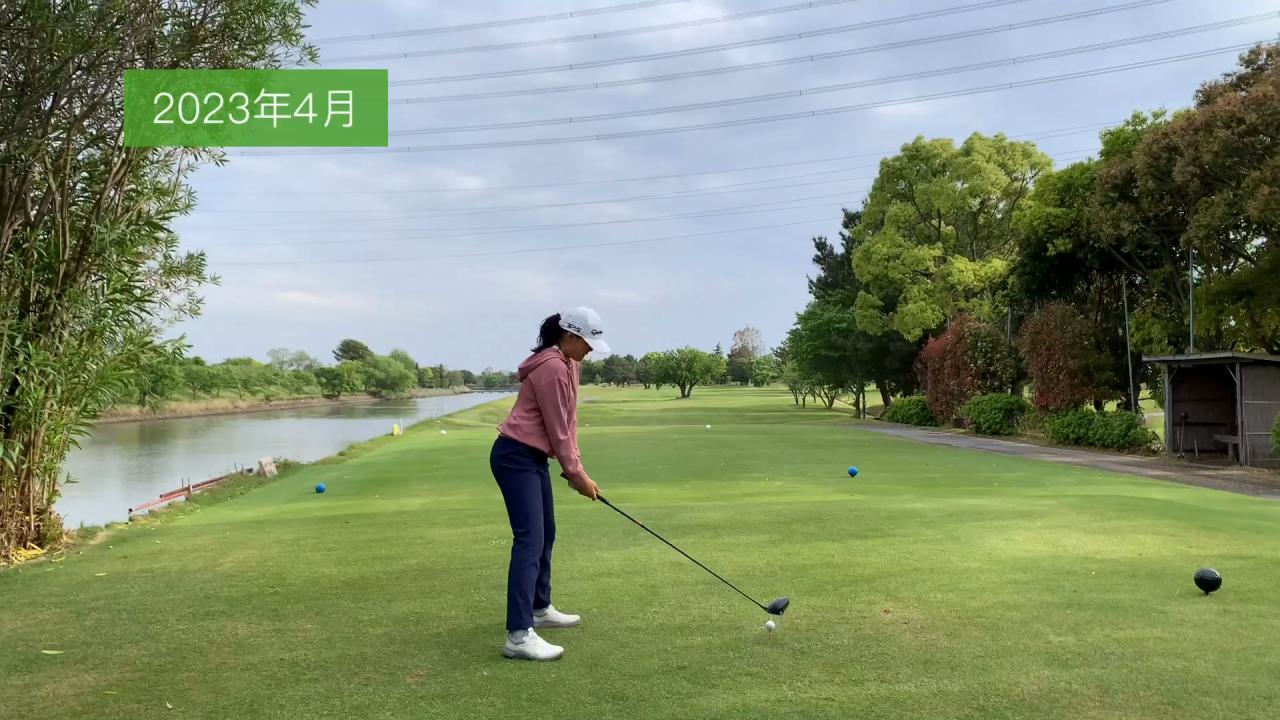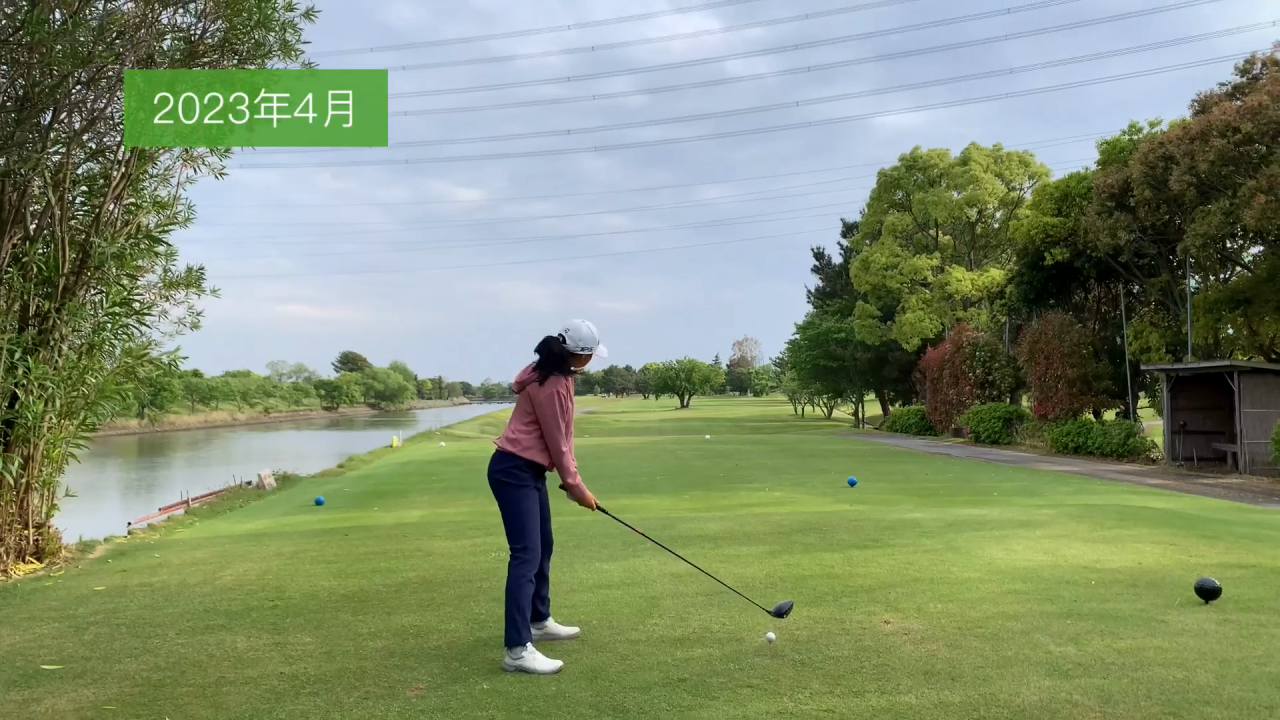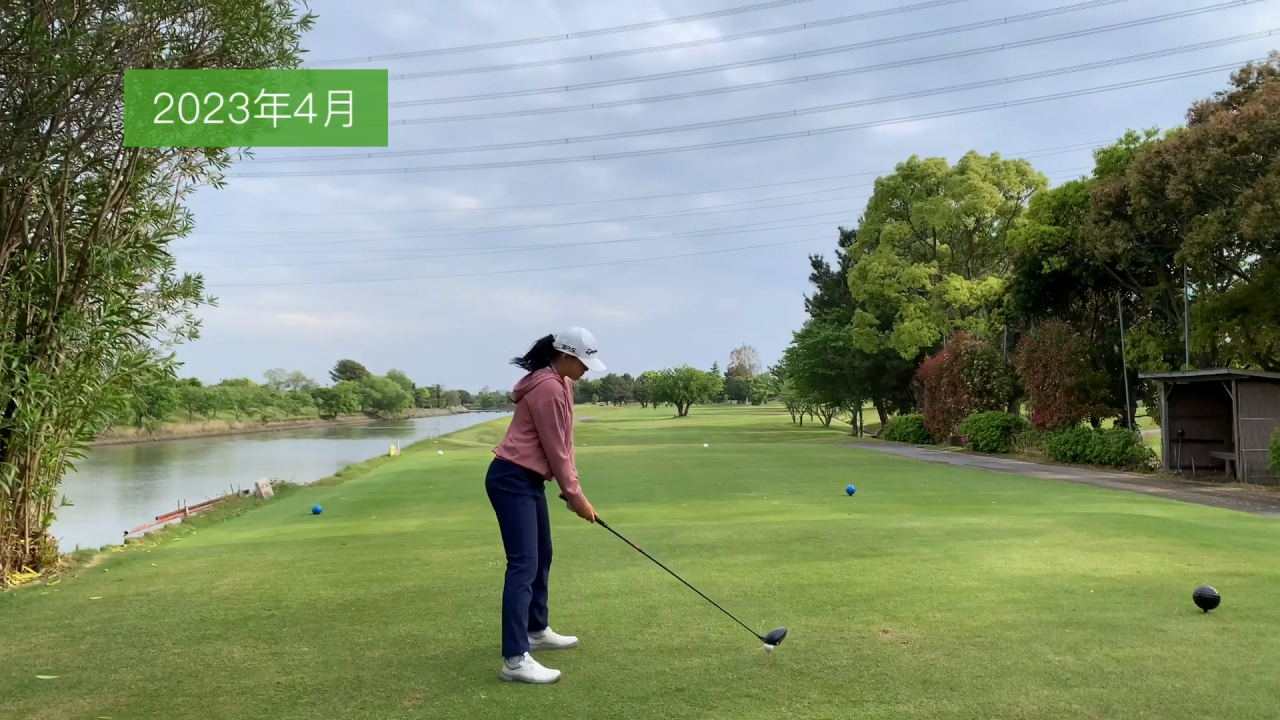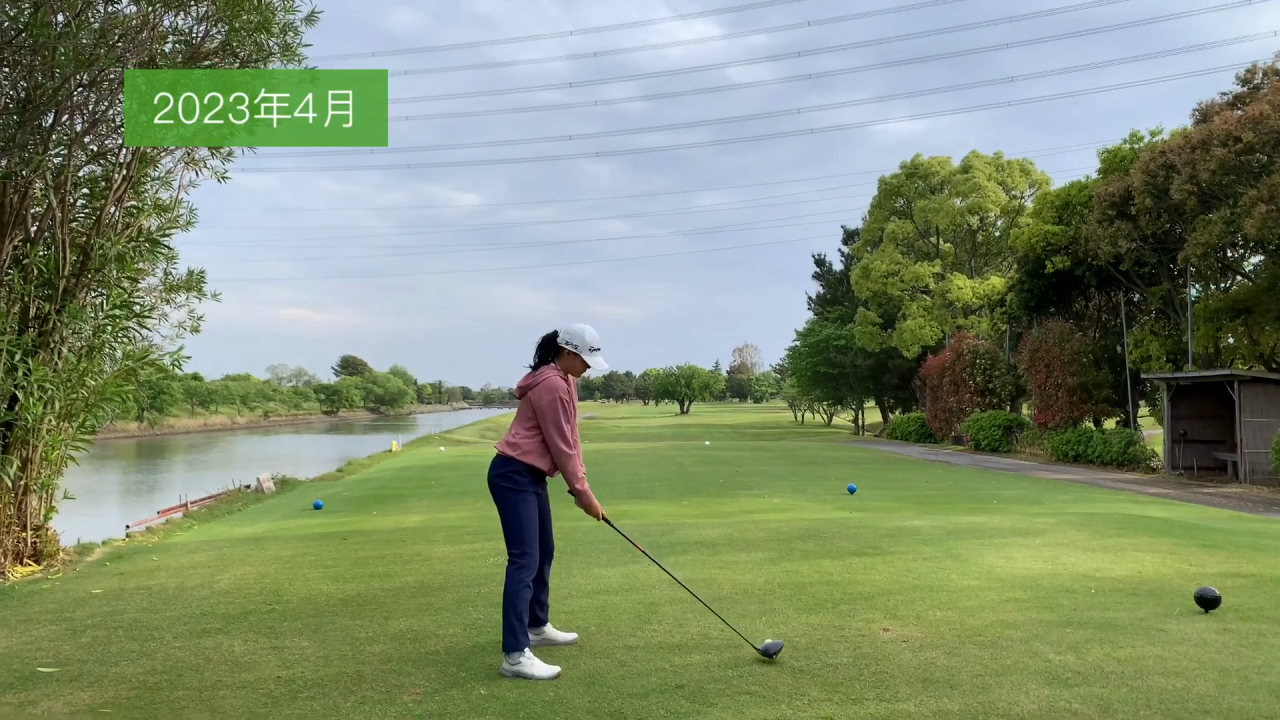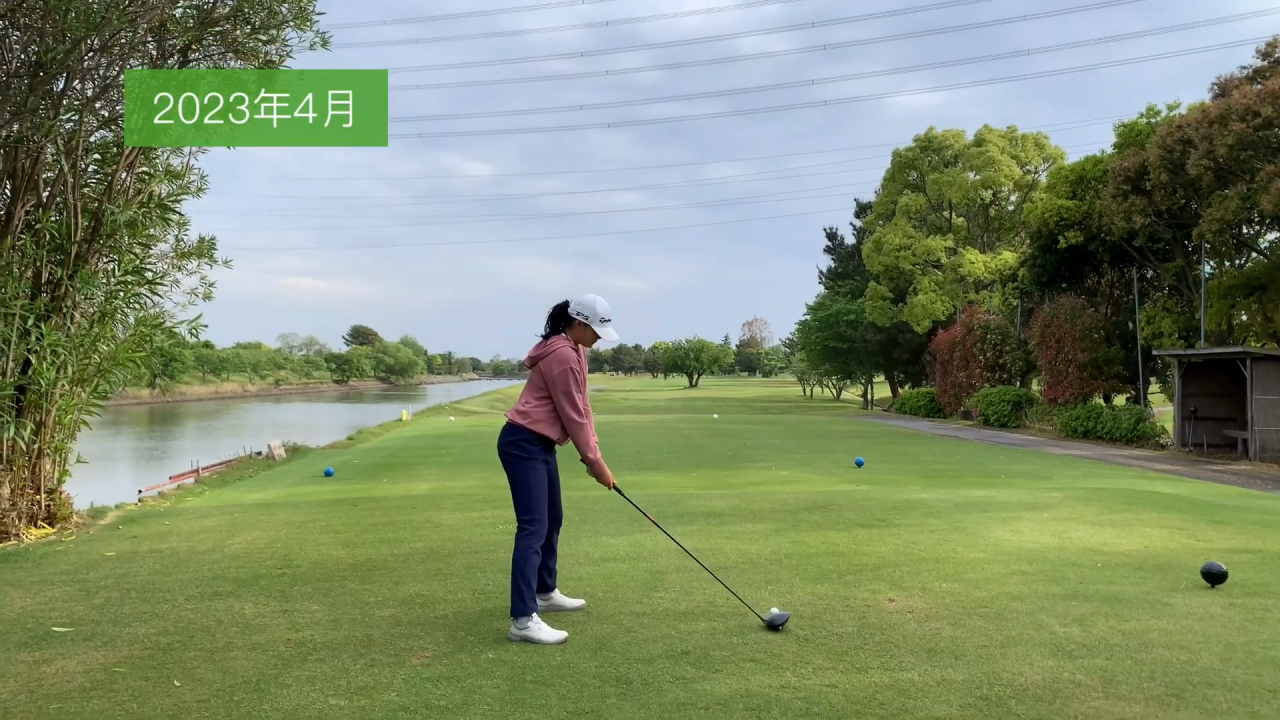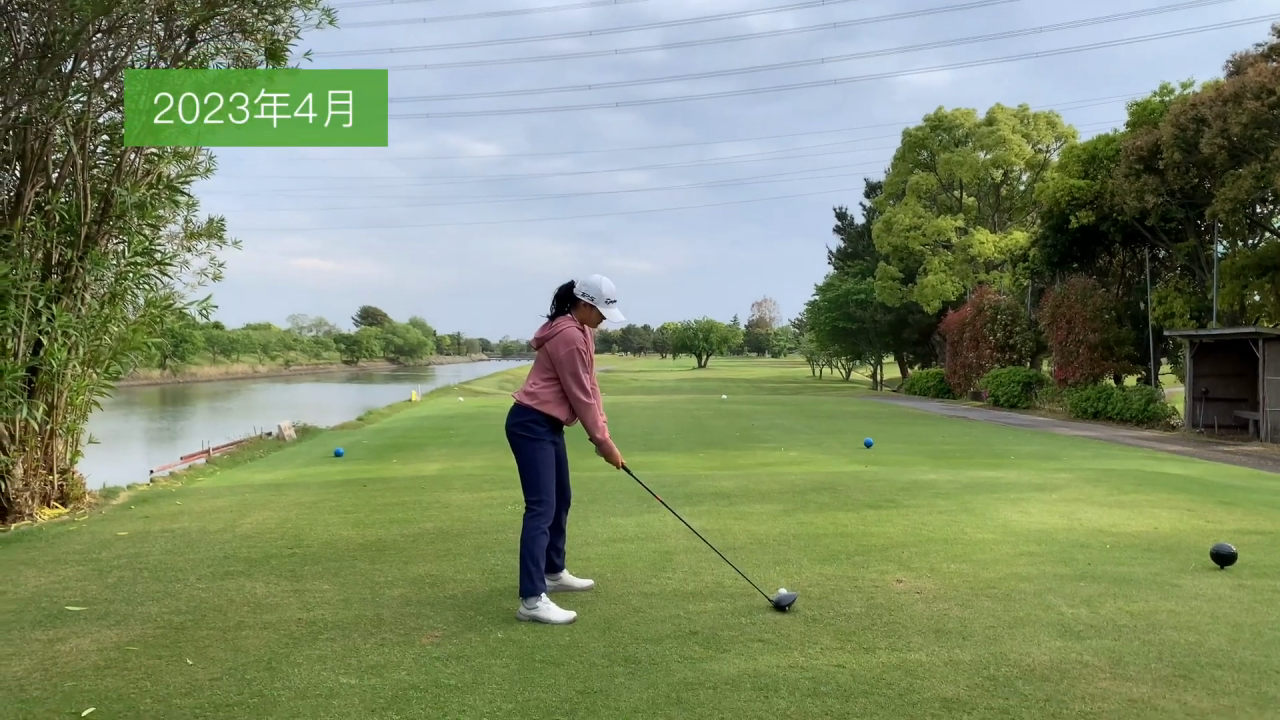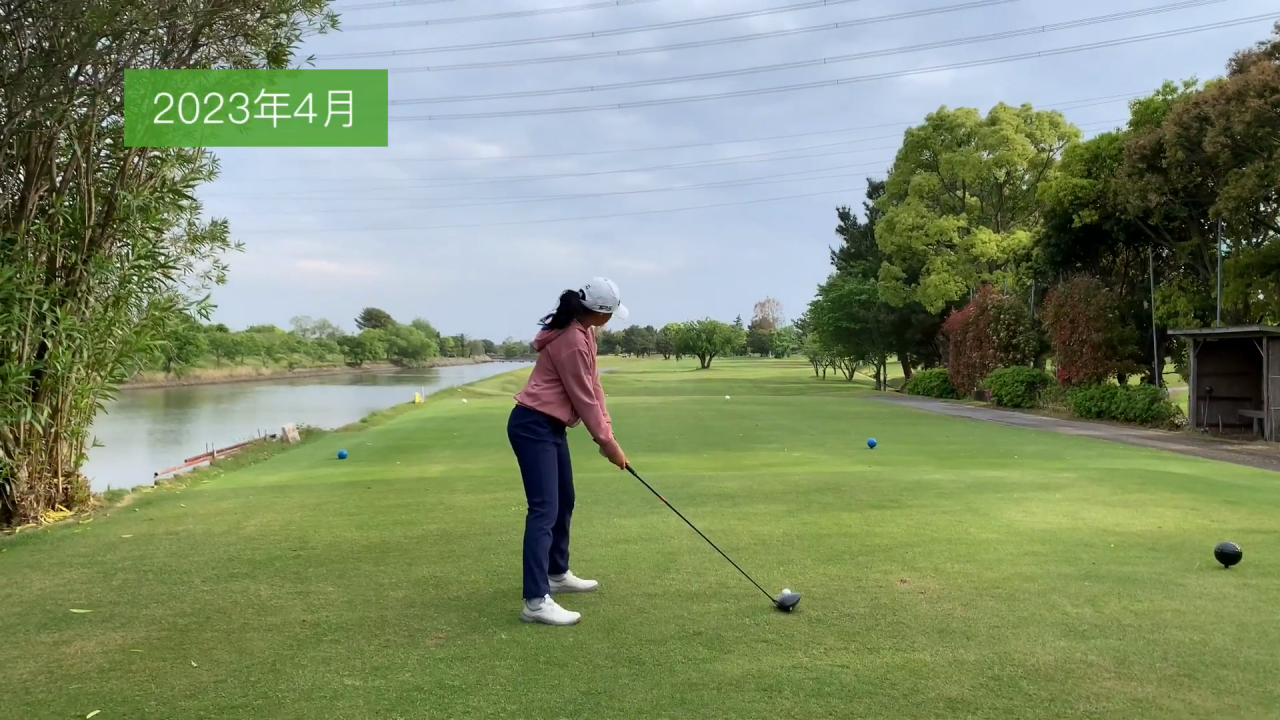
dt=0.5s
person 1, frame 1
left shoulder: (568, 364)
right shoulder: (551, 368)
left elbow: (568, 421)
right elbow: (556, 429)
left wrist: (576, 466)
right wrist: (577, 475)
left hip: (533, 457)
right hip: (515, 456)
left knee: (545, 534)
right knee: (530, 539)
left ankle: (539, 609)
right ankle: (519, 634)
person 1, frame 2
left shoulder: (559, 375)
right shoulder: (551, 385)
left elbow: (563, 435)
right elbow: (556, 441)
left wrist: (574, 478)
right wrist: (577, 486)
left hip: (530, 470)
right hip: (514, 470)
left knee: (543, 547)
right knee: (526, 554)
left ankle: (539, 621)
right ankle: (518, 650)
person 1, frame 3
left shoulder: (560, 383)
right shoulder: (548, 389)
left elbow: (564, 444)
right elbow: (555, 451)
left wrist: (574, 487)
right wrist: (576, 497)
left hip: (529, 479)
right hip: (512, 479)
left knee: (542, 556)
right knee: (523, 564)
left ankle: (537, 631)
right ankle: (515, 660)
person 1, frame 4
left shoulder: (563, 379)
right shoulder: (552, 386)
left elbow: (571, 437)
right elbow: (561, 447)
left wrist: (582, 483)
right wrist: (583, 493)
left hip: (531, 475)
right hip: (514, 475)
left knee: (543, 552)
right knee: (524, 560)
left ankle: (537, 627)
right ankle: (515, 655)
person 1, frame 5
left shoulder: (574, 350)
right shoulder: (562, 357)
left elbow: (582, 407)
right elbow: (572, 416)
left wrist: (594, 451)
right wrist: (596, 463)
left hip: (540, 444)
right hip: (524, 443)
left knee: (552, 520)
right knee: (533, 527)
left ankle: (545, 593)
right ankle: (523, 620)
person 1, frame 6
left shoulder: (580, 330)
right shoulder: (568, 337)
left elbow: (590, 386)
right elbow: (580, 396)
left wrist: (603, 431)
right wrist: (603, 442)
left hip: (548, 424)
right hip: (531, 424)
left knee: (560, 500)
right knee: (541, 508)
left ankle: (554, 573)
right ankle: (532, 600)
person 1, frame 7
left shoulder: (583, 331)
right shoulder: (571, 341)
left elbow: (594, 386)
right elbow: (583, 397)
left wrist: (608, 432)
right wrist: (607, 442)
left hip: (551, 426)
right hip: (533, 425)
left knee: (564, 501)
right knee: (544, 509)
left ankle: (557, 574)
right ankle: (536, 601)
